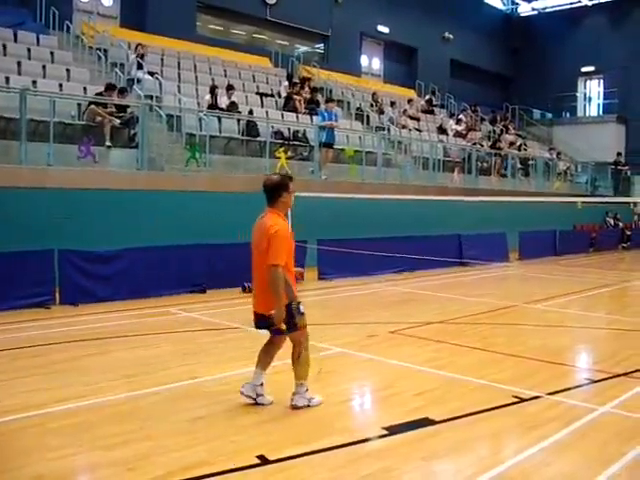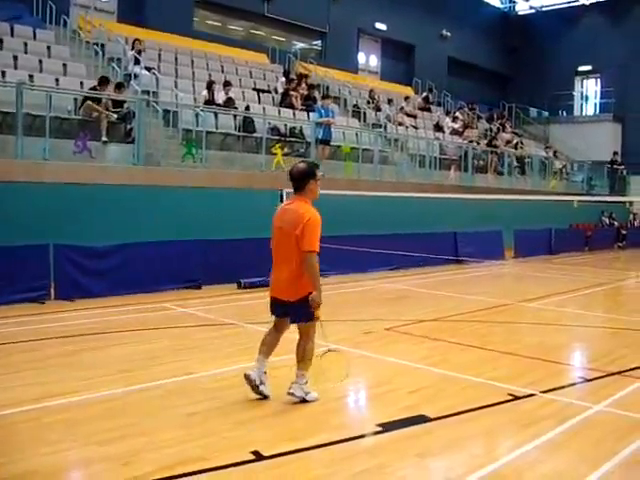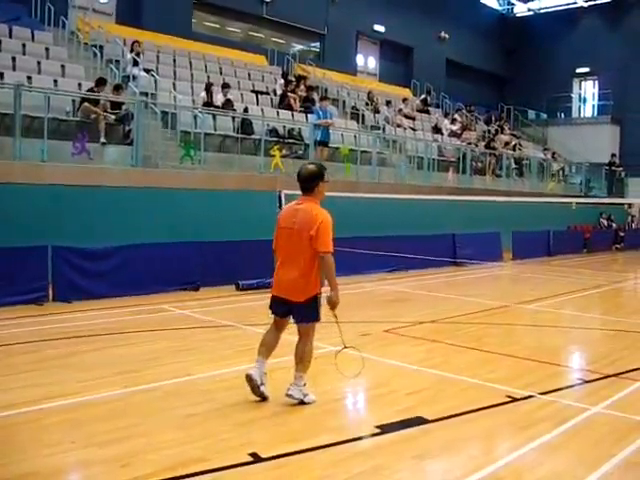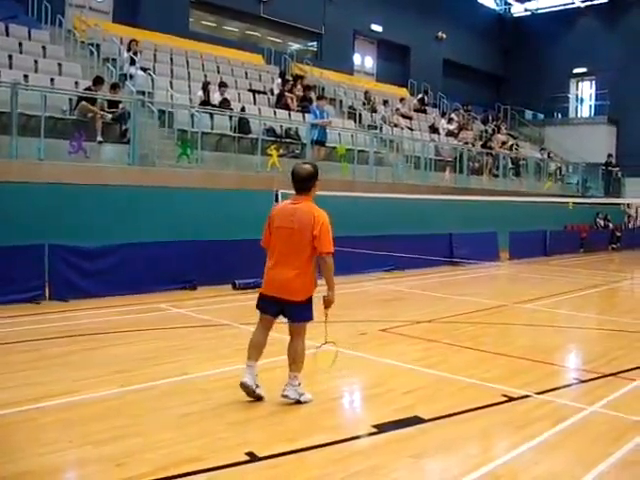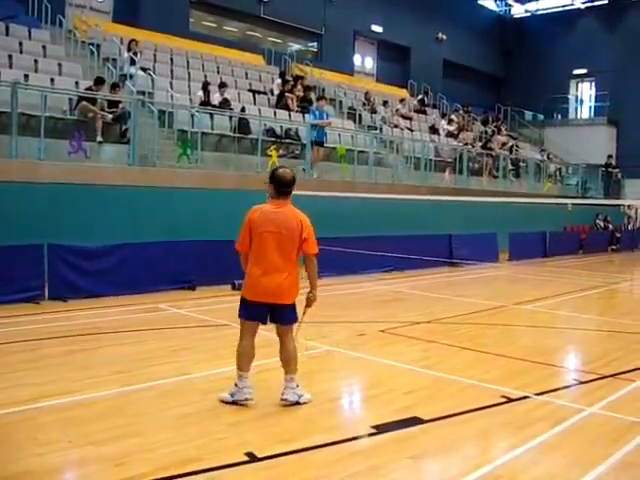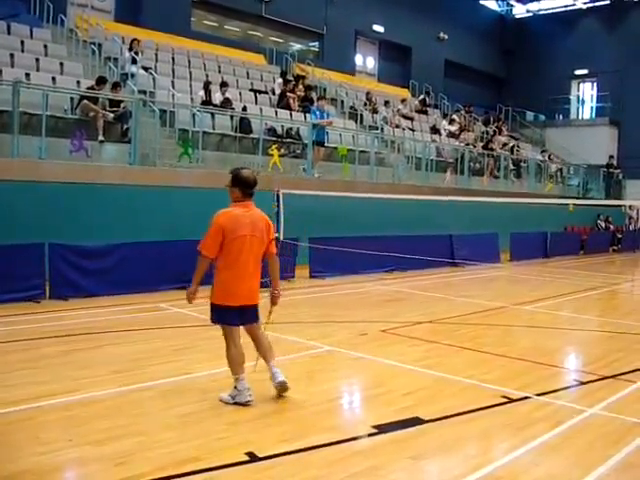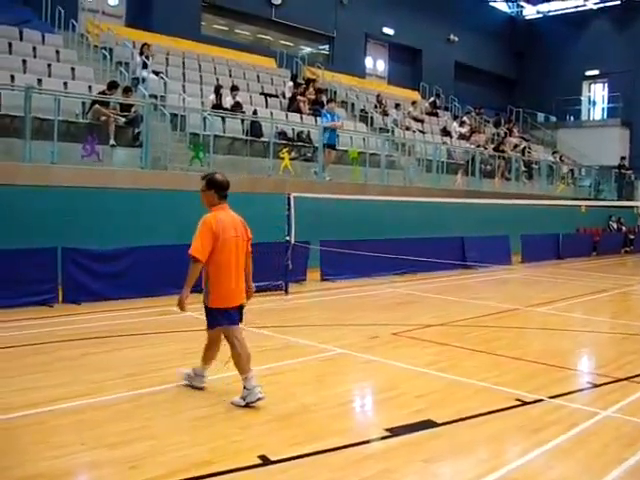
dt=0.3s
person 1, frame 1
left shoulder: (264, 220)
right shoulder: (279, 227)
right elbow: (275, 269)
left wrist: (290, 271)
right wrist: (279, 306)
left hip: (266, 300)
right hip: (279, 299)
left knee: (277, 339)
right knee: (301, 341)
left ankle: (254, 385)
right ankle: (301, 395)
person 1, frame 2
left shoulder: (281, 210)
right shoulder: (309, 215)
right elbow: (310, 256)
right wrist: (317, 291)
left hip: (279, 284)
right hip: (300, 287)
left knee: (279, 326)
right knee: (307, 334)
left ankle: (258, 371)
right ankle: (300, 386)
person 1, frame 3
left shoulder: (285, 211)
right shoulder: (320, 216)
left elbow: (277, 249)
right elbow: (325, 256)
right wrist: (334, 290)
left hip: (281, 284)
right hip: (305, 287)
left knee: (277, 326)
right knee: (306, 335)
left ankle: (258, 370)
right ankle: (298, 386)
person 1, frame 4
left shoulder: (277, 210)
right shoulder: (318, 216)
left elbow: (267, 246)
right elbow: (325, 257)
right wrist: (330, 289)
left hip: (272, 282)
right hip: (299, 287)
left knee: (263, 326)
right knee: (297, 335)
left ankle: (250, 375)
right ankle: (293, 387)
person 1, frame 5
left shoulder: (255, 214)
right shoulder: (301, 219)
left elbow: (243, 252)
right elbow: (310, 258)
right wrist: (313, 289)
left hip: (255, 288)
right hip: (284, 290)
left knee: (247, 335)
right knee: (287, 337)
left ankle: (242, 388)
right ankle: (291, 389)
person 1, frame 6
left shoulder: (224, 217)
right shoulder: (263, 219)
left elbow: (207, 255)
right elbow: (272, 257)
left wrist: (195, 284)
right wrist: (275, 287)
left hip: (226, 292)
right hip: (250, 291)
left knee: (232, 338)
right knee: (256, 332)
left ankle: (241, 390)
right ankle: (276, 374)
person 1, frame 7
left shoulder: (209, 221)
right shoulder: (238, 220)
left elbow: (198, 258)
right elbow: (247, 255)
left wrist: (187, 289)
right wrist: (249, 283)
left hip: (218, 293)
right hip: (236, 291)
left knee: (234, 338)
right knee: (214, 333)
left ankle: (251, 389)
right ankle: (198, 375)
